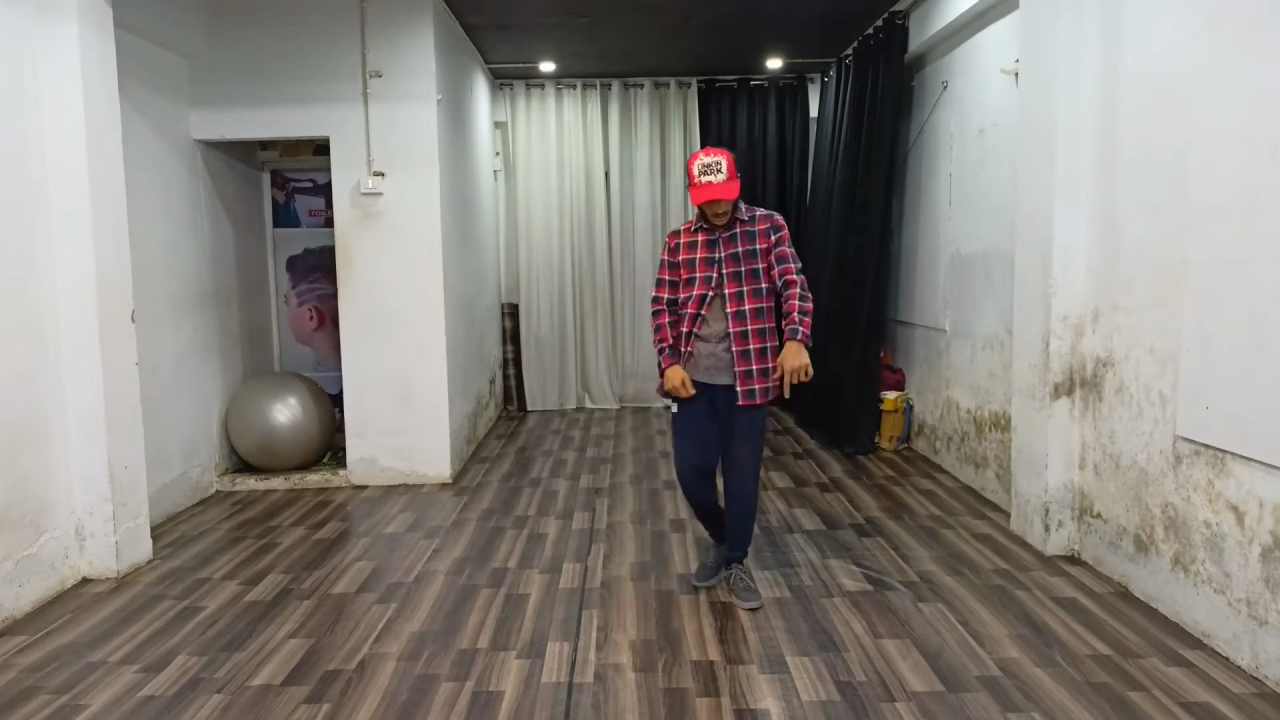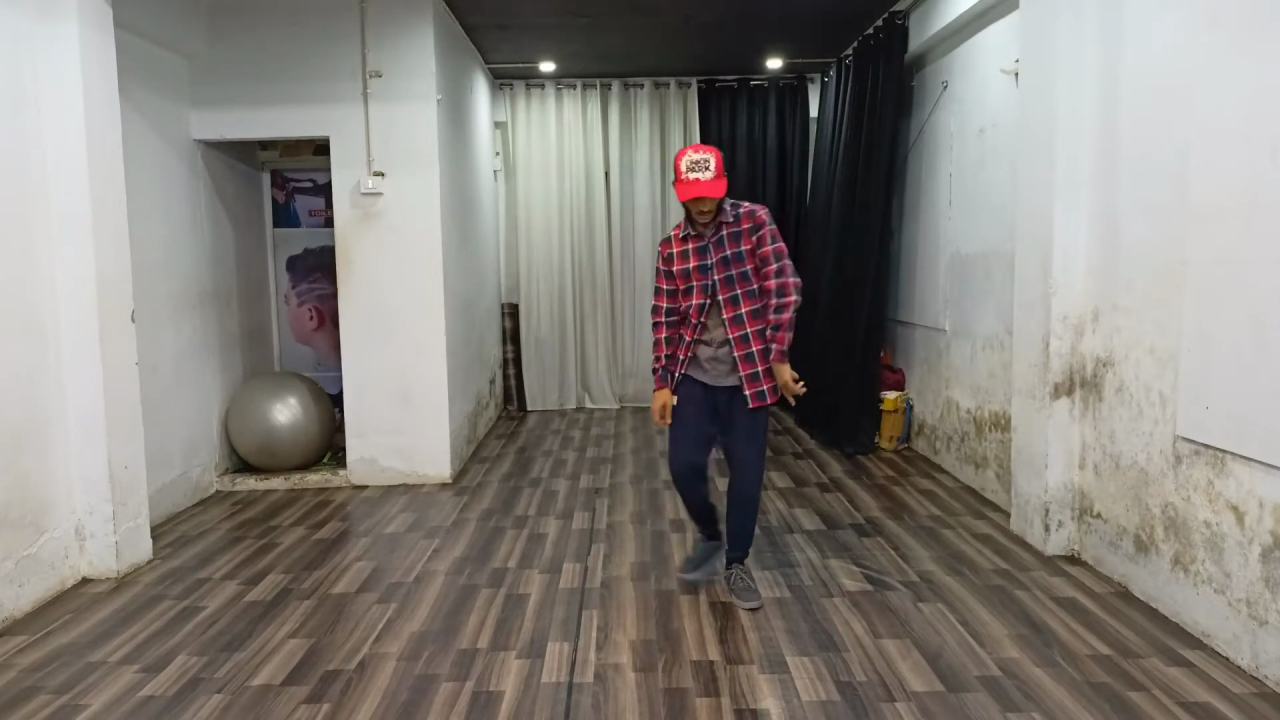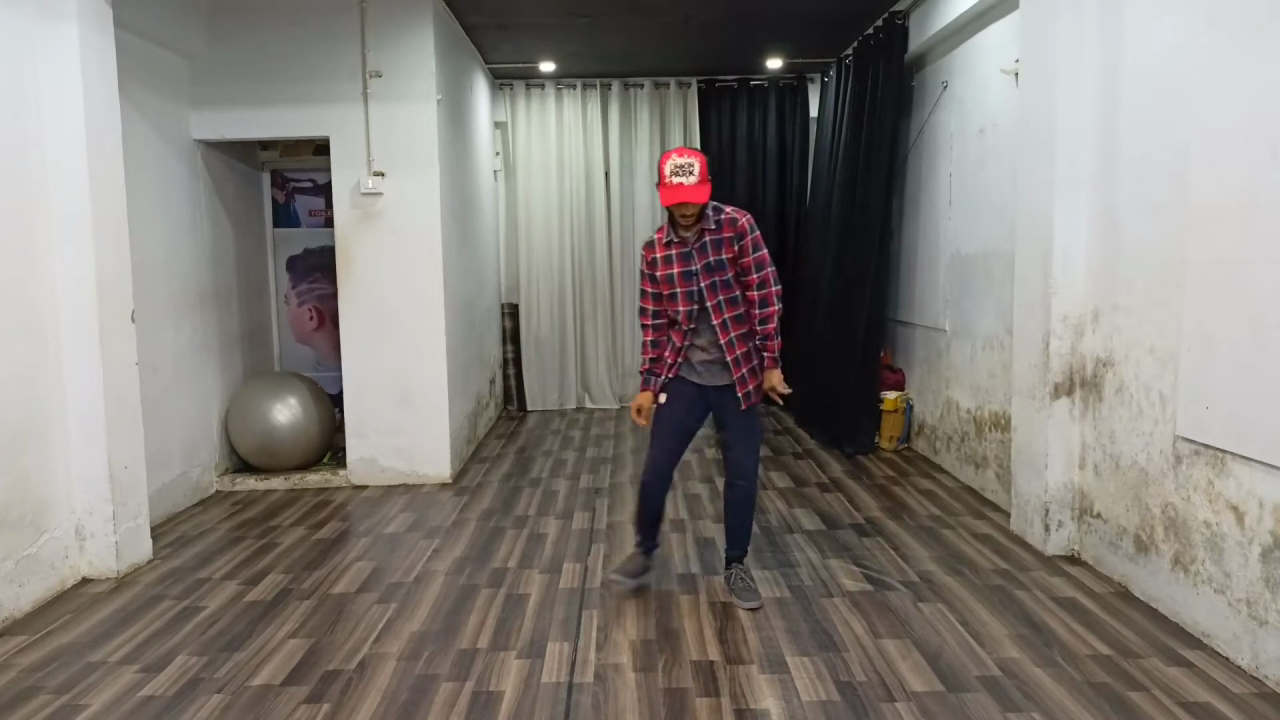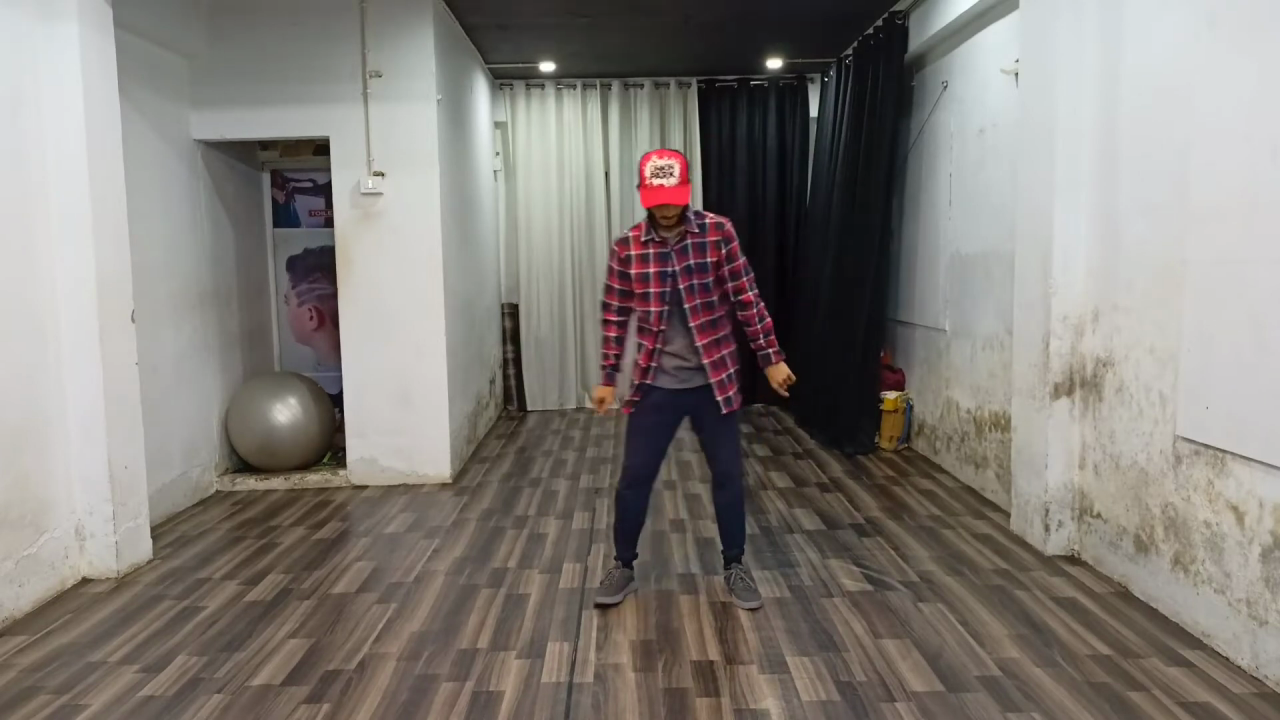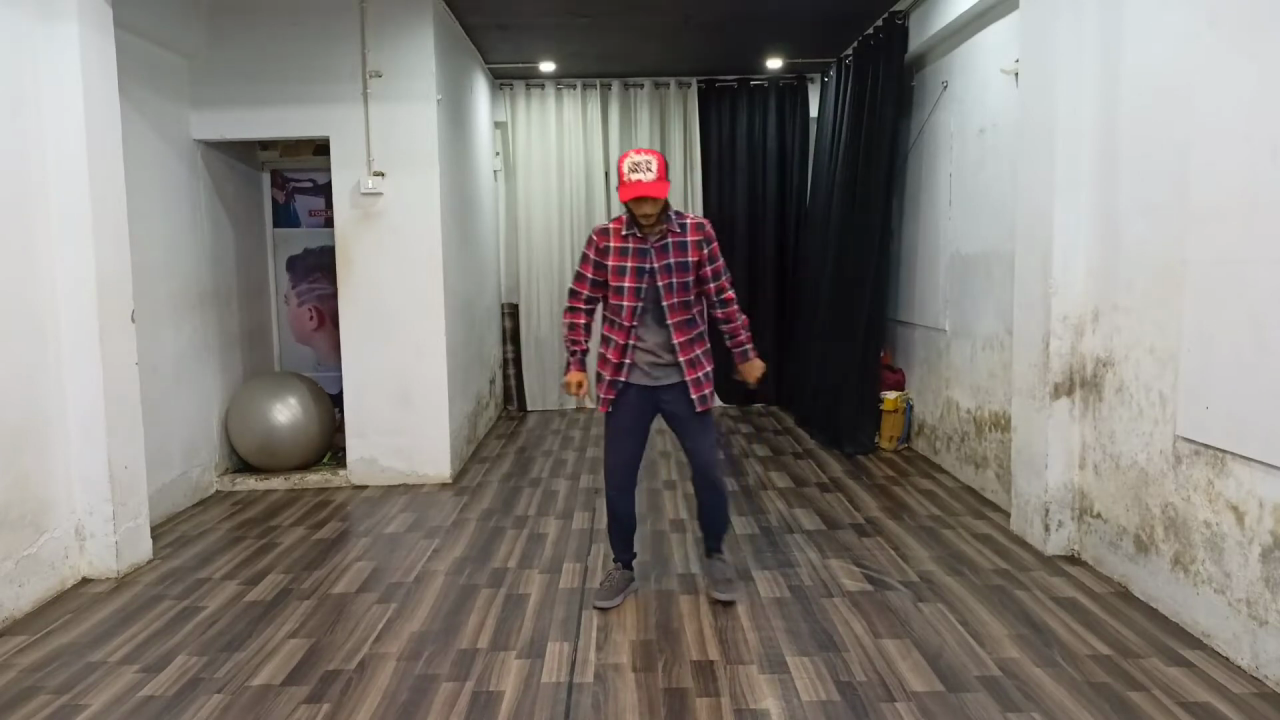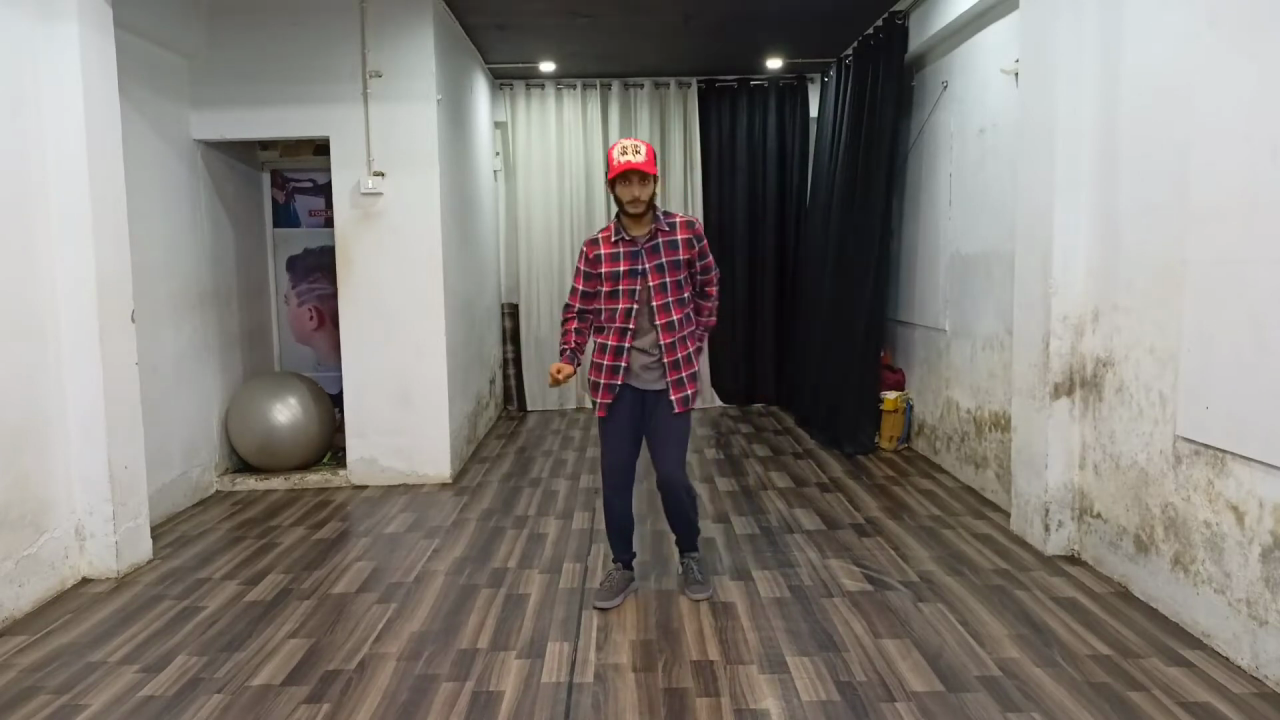
dt=0.2s
person 1, frame 1
left shoulder: (768, 226)
right shoulder: (679, 241)
left elbow: (794, 287)
right elbow: (664, 308)
left wrist: (796, 341)
right wrist: (669, 363)
left hip: (748, 376)
right hip: (693, 377)
left knee: (743, 474)
right knee: (692, 470)
left ankle: (736, 562)
right ankle: (719, 540)
person 1, frame 2
left shoulder: (754, 220)
right shoulder: (672, 246)
left elbow: (784, 286)
right elbow: (666, 318)
left wrist: (778, 355)
right wrist: (663, 383)
left hip: (750, 374)
right hip: (695, 375)
left knee: (747, 474)
right knee: (684, 464)
left ankle: (736, 564)
right ankle: (709, 537)
person 1, frame 3
left shoulder: (737, 226)
right shoulder: (655, 249)
left elbow: (765, 297)
right elbow: (653, 321)
left wrist: (770, 364)
right wrist: (648, 384)
left hip: (738, 375)
right hip: (683, 376)
left knee: (742, 474)
right knee: (658, 466)
left ankle: (735, 565)
right ankle: (644, 552)
person 1, frame 4
left shoulder: (718, 232)
right shoulder: (627, 246)
left elbow: (745, 298)
right elbow: (614, 315)
left wrist: (771, 358)
right wrist: (607, 377)
left hip: (712, 379)
right hip: (655, 383)
left knee: (729, 476)
right knee: (635, 477)
left ankle: (734, 566)
right ankle: (623, 564)
person 1, frame 5
left shoulder: (696, 233)
right shoulder: (604, 240)
left elbow: (723, 298)
right elbow: (581, 303)
left wrist: (746, 352)
right wrist: (577, 362)
left hip: (686, 377)
right hip: (627, 380)
left knee: (708, 470)
right knee: (618, 477)
left ankle: (715, 556)
right ankle: (622, 566)
person 1, frame 6
left shoulder: (687, 232)
right shoulder: (595, 248)
left elbow: (706, 295)
right elbow: (580, 311)
left wrist: (692, 348)
right wrist: (569, 359)
left hip: (672, 381)
right hip: (616, 383)
left knee: (672, 478)
right knee: (616, 479)
left ankle: (689, 555)
right ankle: (623, 567)
